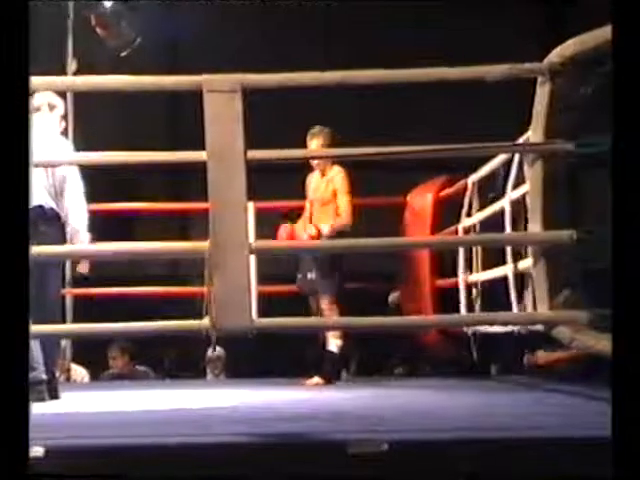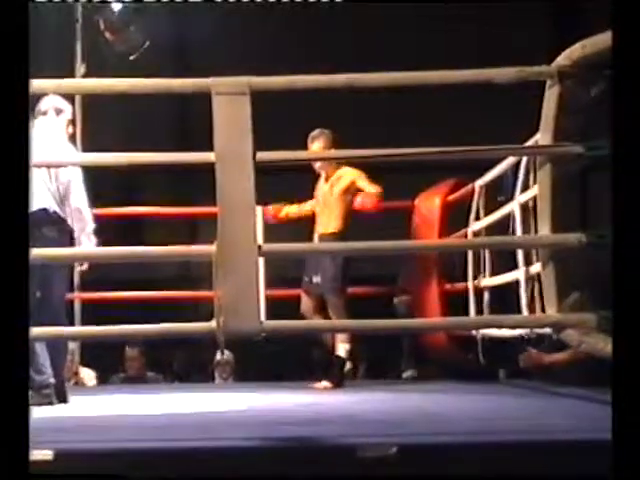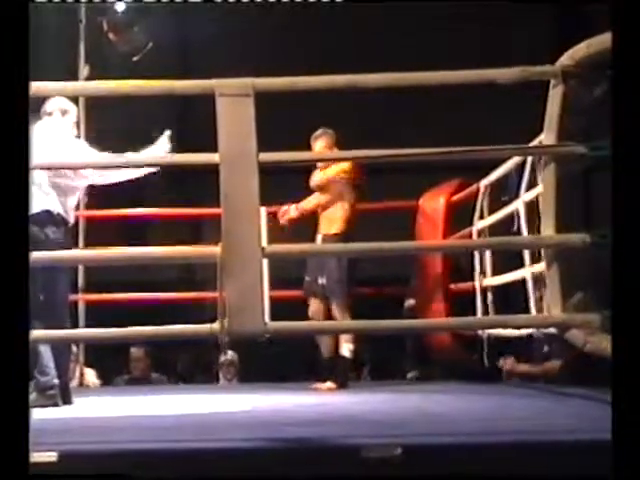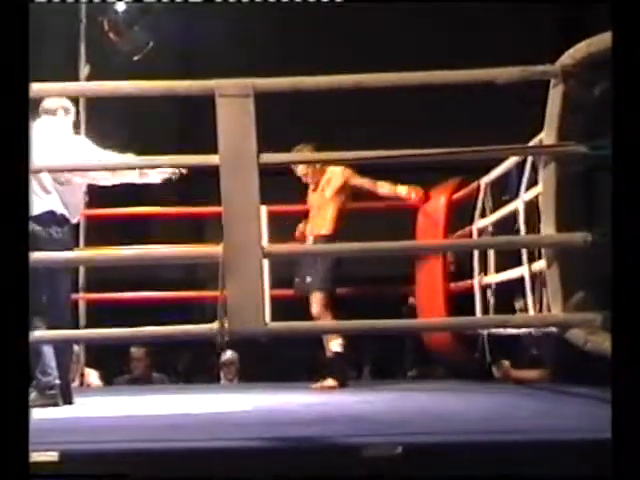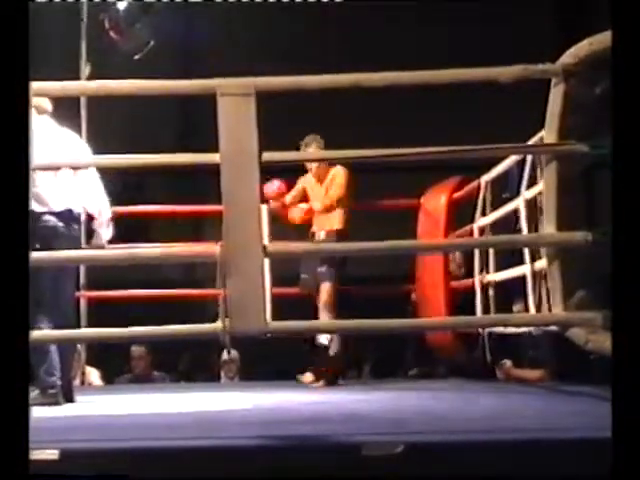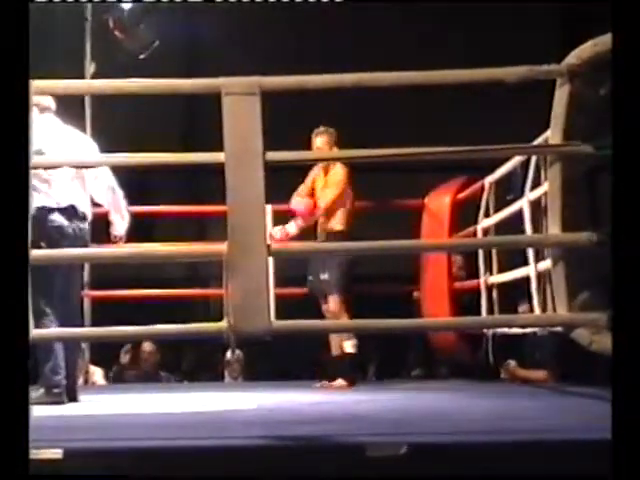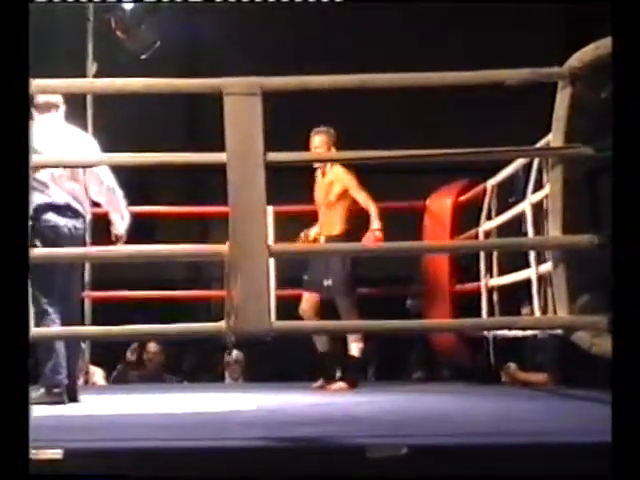
dt=0.4s
person 1, frame 1
right shoulder: (56, 142)
right elbow: (72, 196)
right wrist: (79, 240)
right hip: (45, 225)
left knee: (38, 304)
right knee: (47, 306)
right ankle: (47, 380)
person 1, frame 2
right shoulder: (59, 146)
right elbow: (74, 198)
right wrist: (86, 240)
left hip: (36, 228)
right hip: (48, 229)
left knee: (36, 309)
right knee: (53, 309)
left ankle: (42, 384)
right ankle: (55, 385)
person 1, frame 3
left shoulder: (32, 141)
right shoulder: (63, 144)
right elbow: (107, 166)
right wrist: (152, 155)
left hip: (35, 227)
right hip: (51, 229)
left knee: (37, 310)
right knee: (56, 310)
left ankle: (46, 385)
right ankle: (59, 385)
person 1, frame 4
left shoulder: (33, 138)
right shoulder: (68, 142)
right elbow: (112, 165)
right wrist: (160, 168)
left hip: (34, 227)
right hip: (54, 229)
left knee: (37, 309)
right knee: (58, 309)
left ankle: (47, 385)
right ankle: (61, 385)
person 1, frame 5
left shoulder: (33, 135)
right shoulder: (72, 140)
right elbow: (93, 188)
right wrist: (102, 228)
left hip: (39, 223)
right hip: (70, 226)
left knee: (41, 308)
right knee: (63, 307)
left ankle: (49, 385)
right ankle: (64, 384)
person 1, frame 6
left shoulder: (33, 136)
right shoulder: (79, 138)
right elbow: (105, 182)
right wrist: (119, 220)
left hip: (45, 222)
right hip: (77, 223)
left knee: (47, 305)
right knee: (70, 305)
left ankle: (53, 384)
right ankle: (69, 383)
person 1, frame 7
left shoulder: (32, 135)
right shoulder: (81, 138)
right elbow: (104, 182)
right wrist: (119, 219)
left hip: (44, 221)
right hip: (75, 223)
left knee: (47, 305)
right knee: (70, 305)
left ankle: (54, 384)
right ankle: (69, 383)
person 2, frame 1
left shoulder: (340, 176)
right shoulder: (311, 179)
left elbow: (345, 218)
left wrist: (320, 230)
right wrist: (297, 229)
left knee: (329, 306)
right knee: (317, 309)
left ankle: (329, 369)
right ankle: (332, 361)
person 2, frame 2
left shoulder: (349, 174)
right shoulder: (322, 180)
left elbow: (375, 189)
left wrist: (371, 196)
right wrist: (284, 211)
left hip: (336, 244)
right hip: (317, 244)
left knee: (336, 310)
right knee: (308, 308)
left ankle: (336, 372)
right ankle: (338, 354)
person 2, frame 3
left shoulder: (345, 171)
right shoulder: (327, 173)
left elbow: (319, 189)
left hip: (337, 244)
right hip: (319, 244)
left knee: (339, 311)
right knee: (315, 313)
left ankle: (341, 373)
right ankle: (329, 370)
person 2, frame 4
left shoulder: (339, 175)
right shoulder: (312, 186)
left elbow: (375, 186)
left wrist: (404, 191)
right wrist: (305, 227)
left hip: (325, 246)
right hip: (309, 247)
left knee: (319, 309)
right knee: (319, 312)
left ankle: (338, 373)
right ankle: (332, 369)
person 2, frame 5
left shoulder: (340, 173)
right shoulder: (306, 179)
left elbow: (335, 200)
right elbow: (286, 204)
left wrist: (316, 205)
right wrist: (277, 198)
left hip: (335, 240)
right hip: (315, 242)
left knee: (326, 298)
right knee: (323, 304)
left ankle: (320, 362)
right ankle: (332, 369)
person 2, frame 6
left shoulder: (340, 172)
right shoulder: (315, 173)
left elbow: (322, 207)
right elbow: (299, 196)
left wrist: (291, 228)
right wrist: (301, 204)
left hip: (337, 241)
right hip: (320, 242)
left knee: (336, 306)
right knee: (328, 310)
left ankle: (349, 373)
right ankle: (336, 370)
person 2, frame 7
left shoulder: (343, 176)
right shoulder: (318, 176)
left elbow: (370, 205)
left wrist: (375, 227)
right wrist: (311, 232)
right hip: (320, 246)
left knee: (347, 312)
right knee: (306, 310)
left ankle: (351, 375)
right ankle: (328, 368)
